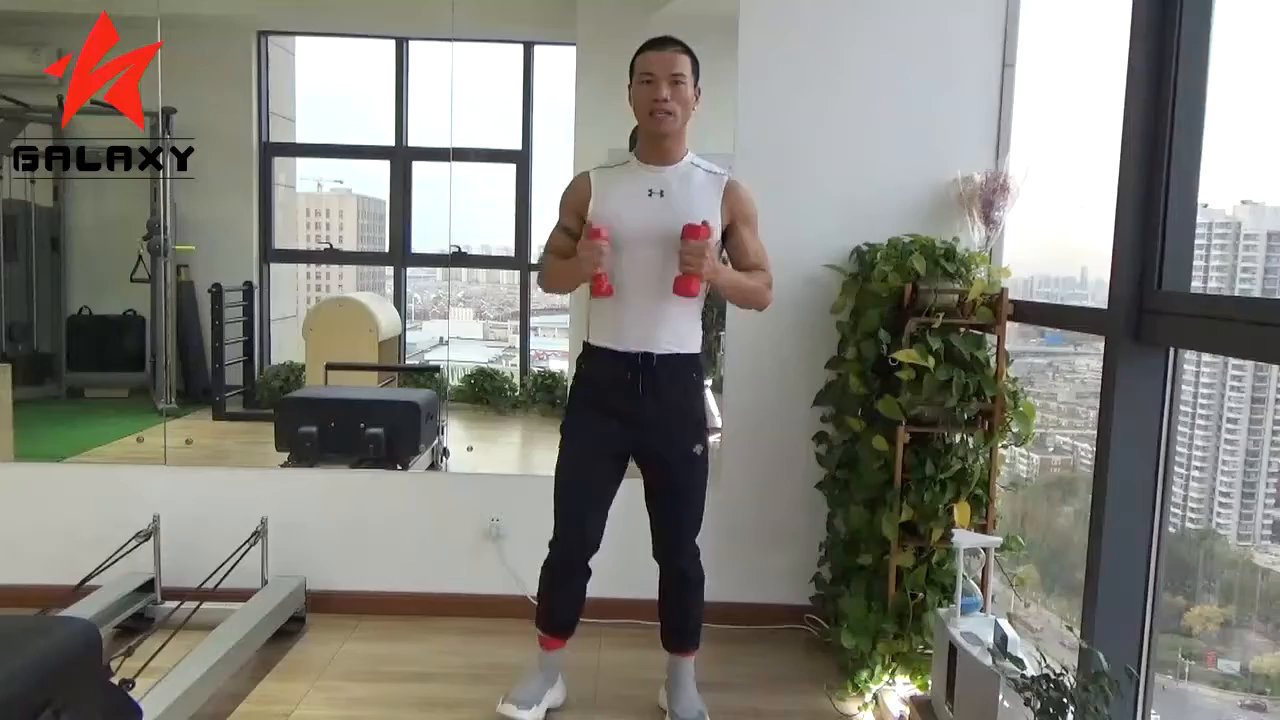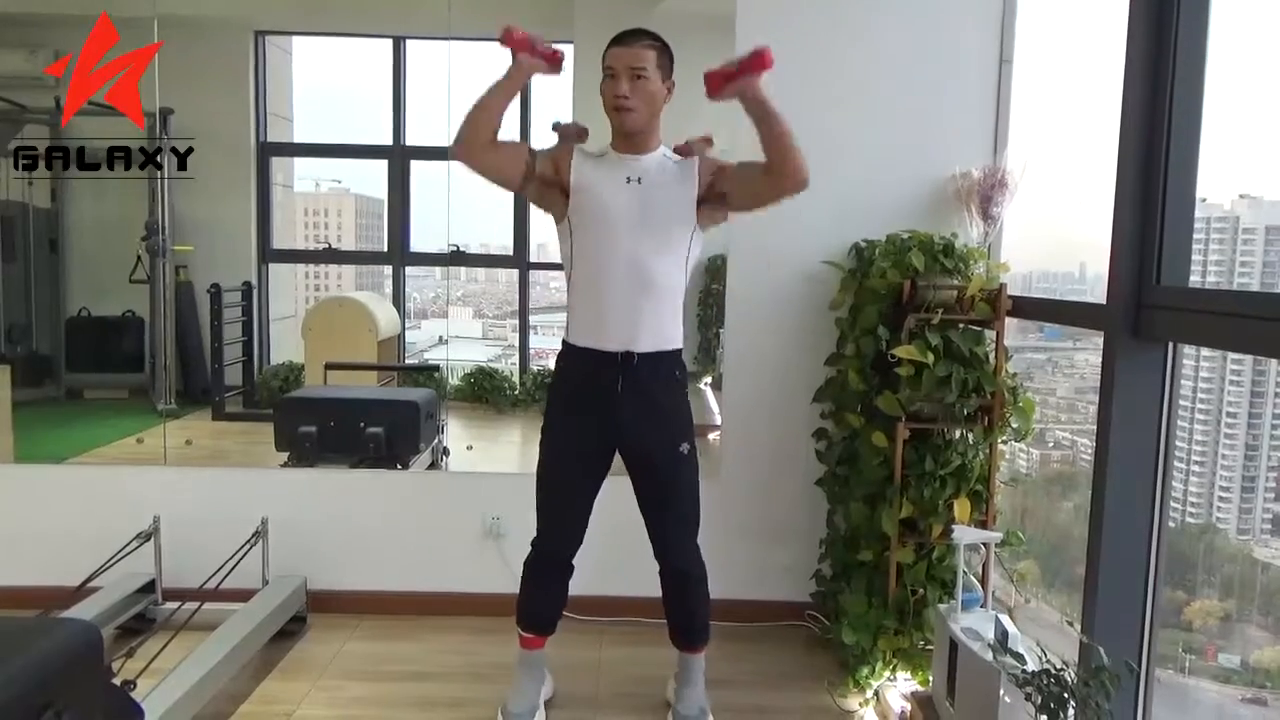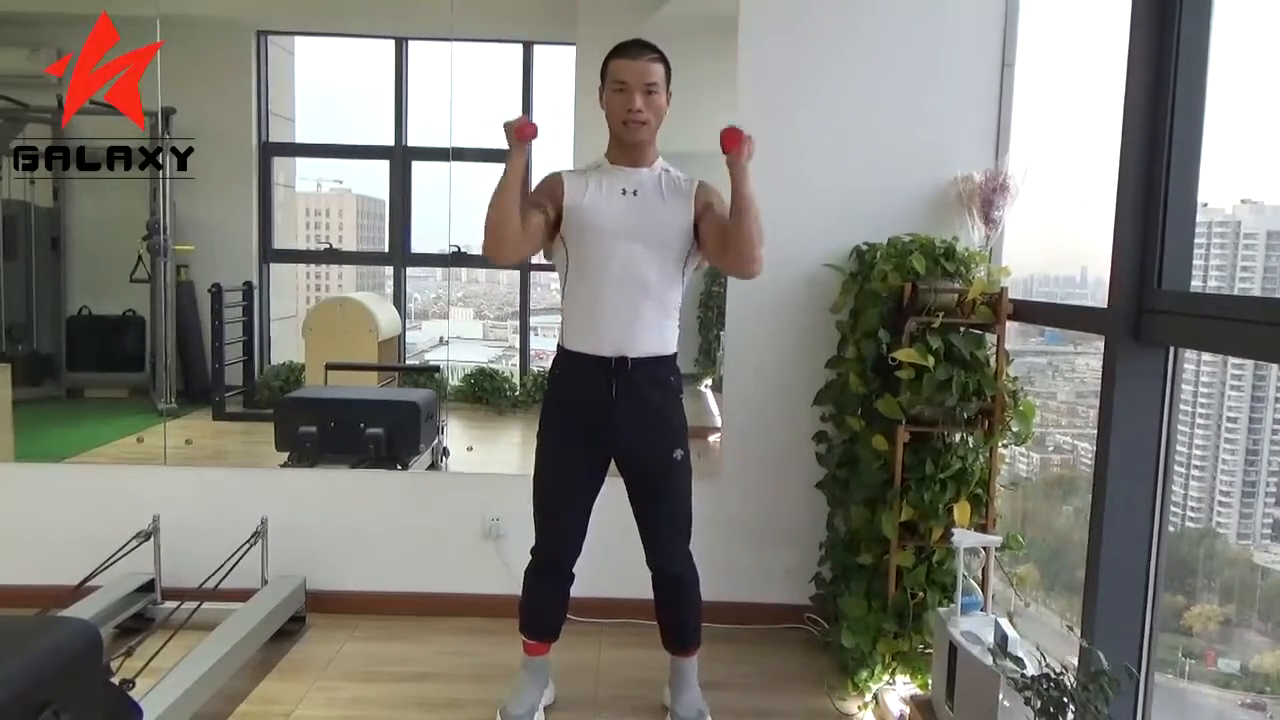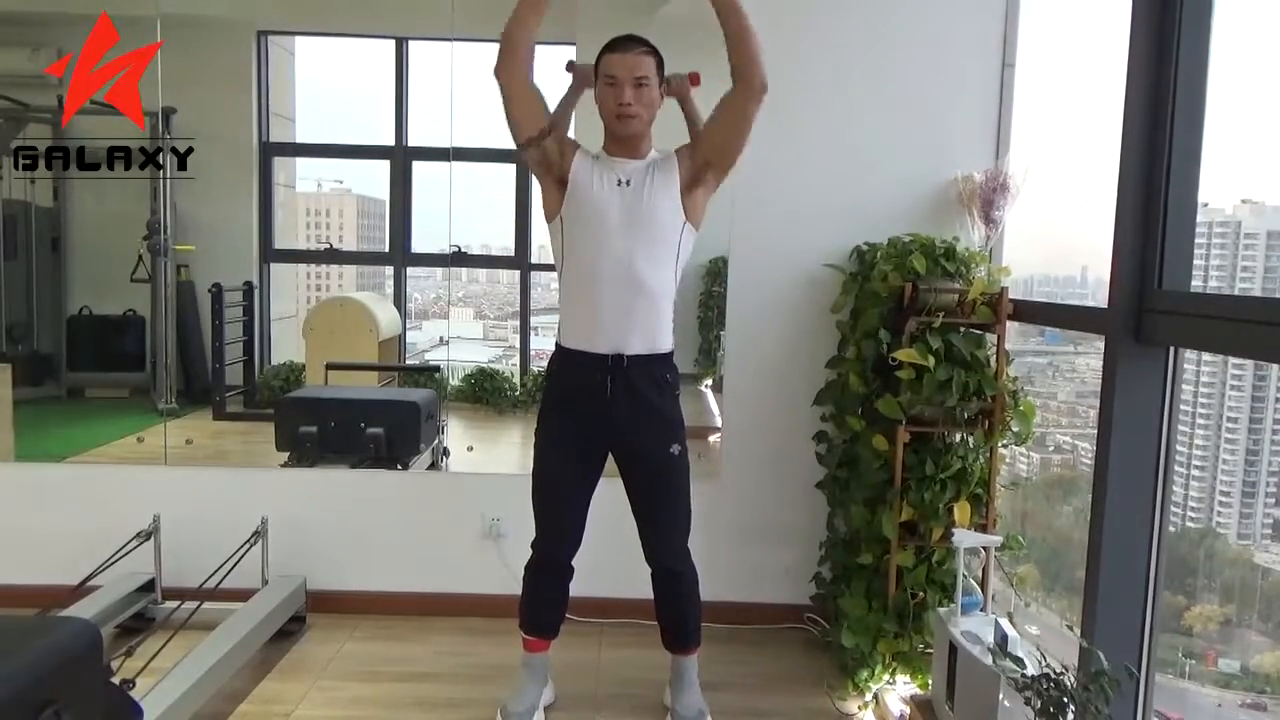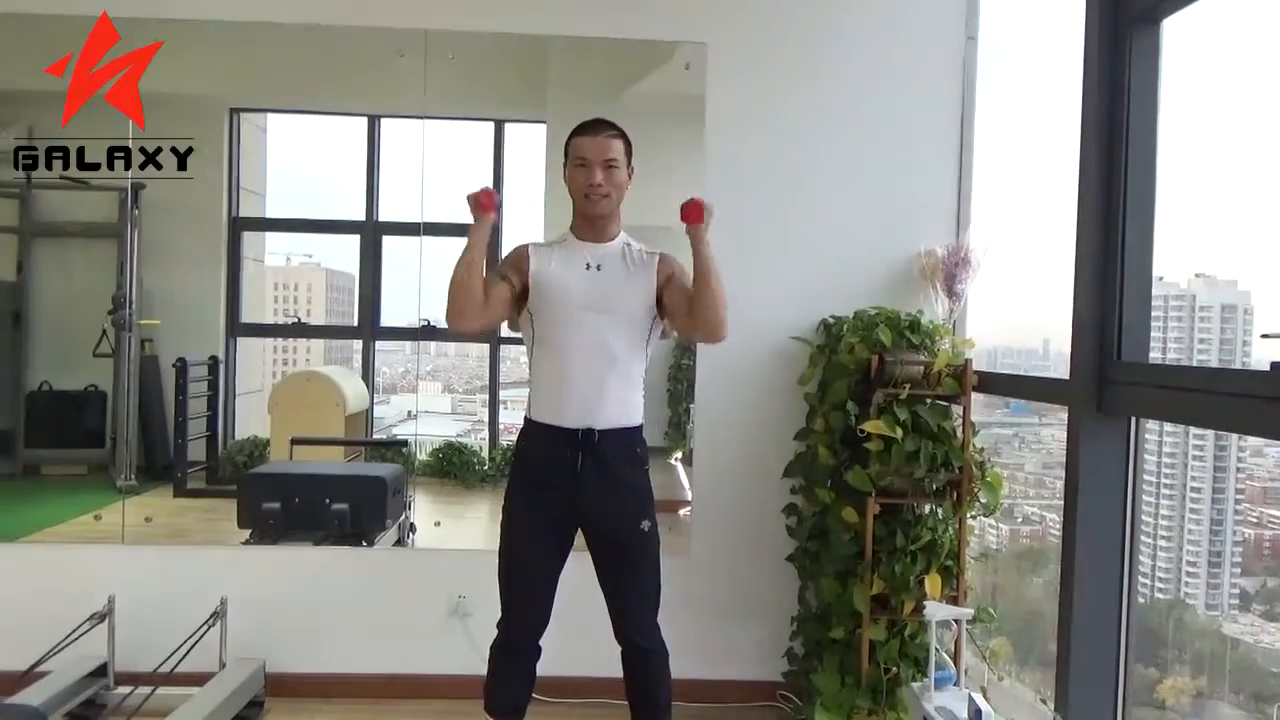
dt=1s
person 1, frame 1
left shoulder: (725, 193)
right shoulder: (589, 188)
left elbow: (762, 290)
right elbow: (547, 271)
left wrist: (715, 270)
right wrist: (578, 266)
left hip: (677, 383)
right hip: (601, 379)
left knee: (678, 547)
right knee: (572, 536)
person 1, frame 2
left shoulder: (700, 179)
right shoulder: (566, 172)
left elbow: (791, 176)
right elbow: (472, 149)
left wrist: (752, 94)
right wrist: (518, 74)
left hip: (658, 379)
right hip: (581, 375)
left knee: (678, 545)
right knee: (554, 538)
person 1, frame 3
left shoulder: (693, 197)
right shoulder: (564, 190)
left elbow: (746, 264)
right elbow: (500, 251)
left wrist: (739, 175)
right wrist: (516, 163)
left hip: (653, 386)
right hip: (577, 382)
left knee: (670, 551)
right knee: (554, 546)
person 1, frame 4
left shoulder: (688, 174)
right shoulder: (563, 166)
left elbow: (750, 86)
right elbow: (510, 73)
left hip: (650, 379)
right hip: (574, 376)
left knee: (668, 546)
right knee: (552, 541)
person 1, frame 5
left shoulder: (655, 268)
right shoulder: (530, 262)
left elbow: (711, 329)
right elbow: (464, 319)
left wrist: (700, 242)
right wrist: (480, 230)
left hip: (620, 456)
right hip: (543, 453)
left knee: (639, 627)
right knee: (520, 624)
